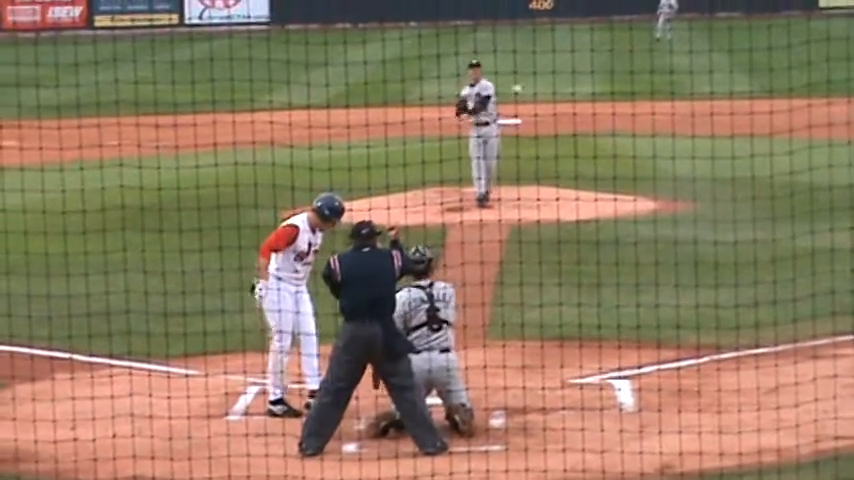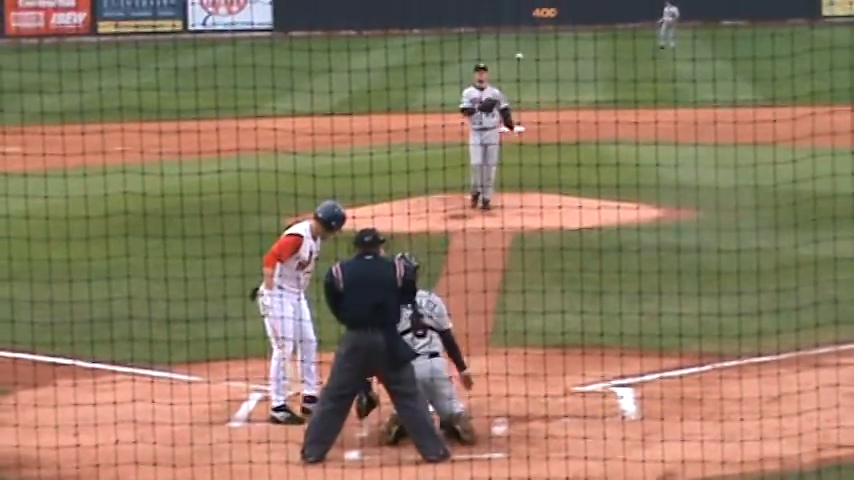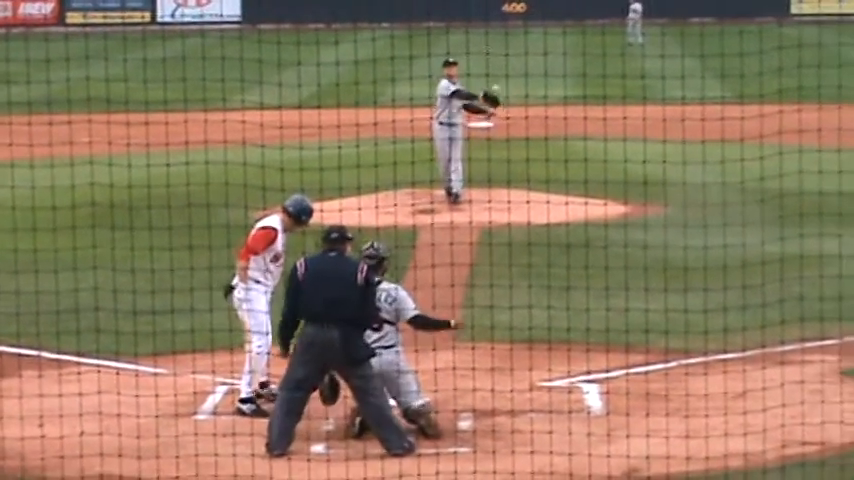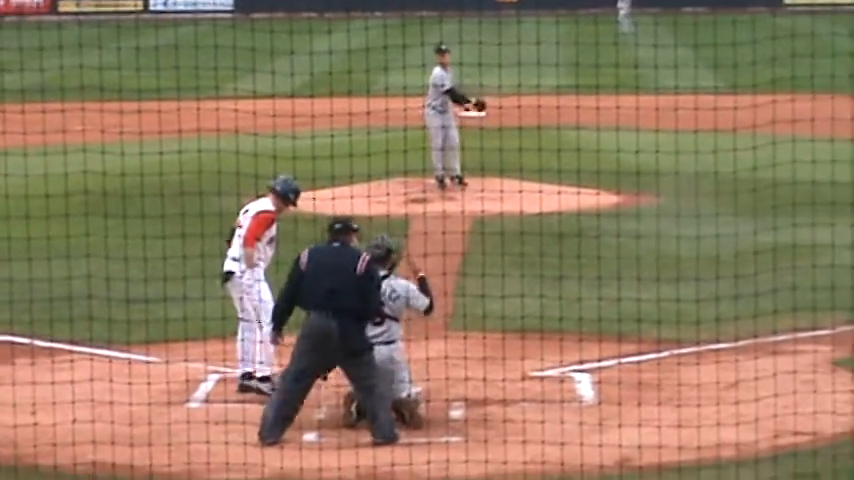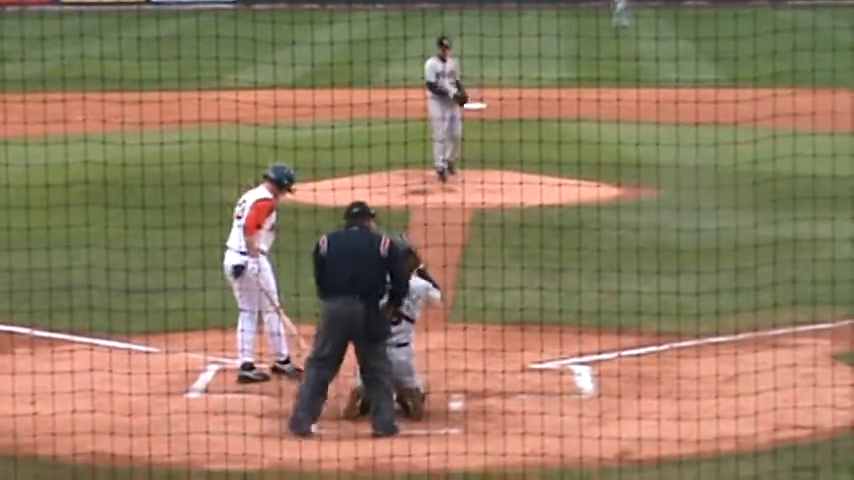
dt=0.3s
person 1, frame 1
left shoulder: (338, 264)
right shoulder: (392, 259)
right elbow: (405, 264)
right wrist: (395, 242)
left hip: (353, 332)
right hip: (385, 331)
left knee: (333, 389)
right knee: (406, 388)
left ankle: (311, 443)
right ankle: (430, 442)
person 1, frame 2
left shoulder: (338, 272)
right shoulder: (396, 270)
left elbow: (336, 308)
right elbow: (409, 299)
left hip: (354, 340)
right hip: (388, 340)
left knee: (334, 397)
right knee: (409, 397)
left ankle: (313, 450)
right ankle: (433, 449)
person 1, frame 3
left shoulder: (302, 267)
right shoulder: (359, 270)
left elbow: (291, 309)
right elbow: (369, 315)
left wrist: (285, 340)
right wrist: (355, 331)
left hip: (312, 336)
right hip: (346, 338)
left knee: (292, 389)
right knee: (370, 392)
left ankle: (277, 442)
right ankle: (397, 443)
person 1, frame 4
left shoulder: (307, 257)
right shoulder: (363, 260)
left elbow: (289, 295)
right elbow: (372, 304)
left wrist: (277, 326)
right wrist: (359, 322)
left hip: (314, 325)
right hip: (348, 328)
left knee: (293, 378)
right knee: (369, 381)
left ankle: (270, 431)
right ankle: (383, 431)
person 1, frame 5
left shoulder: (326, 242)
right shoulder: (383, 244)
left elbow: (321, 283)
right elbow: (401, 282)
right wrist: (394, 303)
left hip: (335, 308)
right hip: (367, 311)
left knee: (319, 365)
right knee: (378, 369)
left ankle: (302, 420)
right ankle: (383, 423)
person 2, frame 1
left shoulder: (317, 232)
right shoulder: (294, 227)
right elbow: (266, 249)
right wrist: (263, 283)
left hip: (299, 288)
right hip: (279, 287)
left knee: (310, 339)
right knee: (281, 343)
left ankle: (315, 394)
right ankle: (275, 401)
person 2, frame 2
left shoulder: (315, 237)
right shoulder: (297, 236)
right elbow: (270, 259)
right wrist: (268, 292)
left hip: (297, 296)
right hip: (279, 296)
left knee: (309, 344)
right knee: (284, 350)
left ankle: (309, 398)
right ankle: (278, 407)
person 2, frame 3
left shoulder: (277, 226)
right shoulder: (271, 229)
right elbow: (245, 252)
right wrist: (241, 285)
left hip: (261, 289)
right hip: (252, 289)
left knee: (264, 339)
right knee: (259, 343)
left ankle: (261, 385)
right ankle: (245, 399)
person 2, frame 4
left shoulder: (252, 206)
right shoulder: (267, 212)
left elbow: (234, 234)
right elbow: (250, 240)
right wrist: (250, 271)
left hip: (233, 269)
right hip: (246, 271)
left knee: (247, 322)
right knee: (266, 321)
left ankle: (247, 376)
right ankle: (263, 377)
person 2, frame 5
left shoulder: (248, 196)
right shoulder: (265, 200)
left elbow: (243, 227)
right elbow: (250, 227)
right wrist: (254, 259)
left hip: (233, 259)
right hip: (250, 260)
left knee: (247, 312)
right knee: (271, 310)
left ankle: (246, 366)
right ankle: (281, 361)
person 3, frame 1
left shoulder: (402, 297)
right shoulder: (448, 290)
left hip: (415, 362)
right hip: (445, 360)
right knee: (460, 408)
left ankle: (389, 420)
right ankle: (459, 413)
person 3, frame 2
right shoulder: (432, 300)
right elbow: (447, 337)
right wrist: (462, 368)
right hip: (436, 365)
right knee: (452, 414)
left ankle: (399, 424)
right ankle: (458, 423)
person 3, frame 3
right shoulder: (394, 292)
right elbow: (417, 321)
right wrist: (449, 324)
right hip: (391, 357)
right knee: (414, 405)
left ankle: (361, 418)
right ankle: (422, 417)
person 3, frame 4
right shoulder: (402, 286)
right elbow: (428, 307)
right wrist: (421, 277)
right hip: (390, 352)
right knee: (405, 398)
left ankle: (356, 403)
right ankle: (405, 403)
person 3, frame 5
right shoulder: (419, 285)
right elbow: (438, 296)
right wrist: (421, 268)
right hip: (401, 352)
right knee: (414, 392)
left ankle: (362, 396)
right ankle: (410, 395)
person 4, frame 1
left shoulder: (487, 86)
right shoulder: (465, 91)
left elbow: (482, 104)
right elbow: (460, 113)
left wrist: (468, 113)
right wrist: (460, 110)
left hip: (491, 128)
right hip: (475, 129)
left knee: (491, 161)
right knee: (477, 161)
left ankle: (486, 190)
right ankle: (481, 195)
person 4, frame 2
left shoulder: (495, 92)
right shoulder: (467, 92)
left elbow: (505, 112)
right elbow: (464, 111)
left wrist: (512, 127)
right wrist: (478, 107)
left hip: (492, 133)
right hip: (476, 133)
left knee: (490, 166)
right knee: (475, 164)
left ankle: (486, 198)
right ankle: (476, 192)
person 4, frame 3
left shoulder: (460, 86)
right shoulder: (443, 85)
left elbow: (465, 105)
right elbow: (459, 95)
left wrist: (485, 111)
right wrist: (479, 97)
left hip: (456, 127)
right hip: (441, 127)
left knee: (456, 160)
right knee: (444, 160)
left ankle: (456, 193)
right ankle: (448, 187)
person 4, frame 4
left shoulder: (448, 71)
right shoulder: (438, 73)
right elbow: (451, 93)
left wrist: (464, 103)
right wrist: (471, 100)
left hip: (447, 112)
right hip: (435, 112)
left knee: (454, 143)
right knee: (438, 146)
left ankle: (455, 175)
right ankle: (440, 176)
person 4, frame 5
left shoulder: (454, 62)
right shoulder: (431, 64)
right elbow: (431, 86)
left wrist: (461, 93)
right wrist: (451, 94)
left hip: (453, 103)
right hip: (437, 104)
left knee: (456, 135)
right knee: (439, 137)
left ankle: (449, 161)
right ankle: (440, 168)
